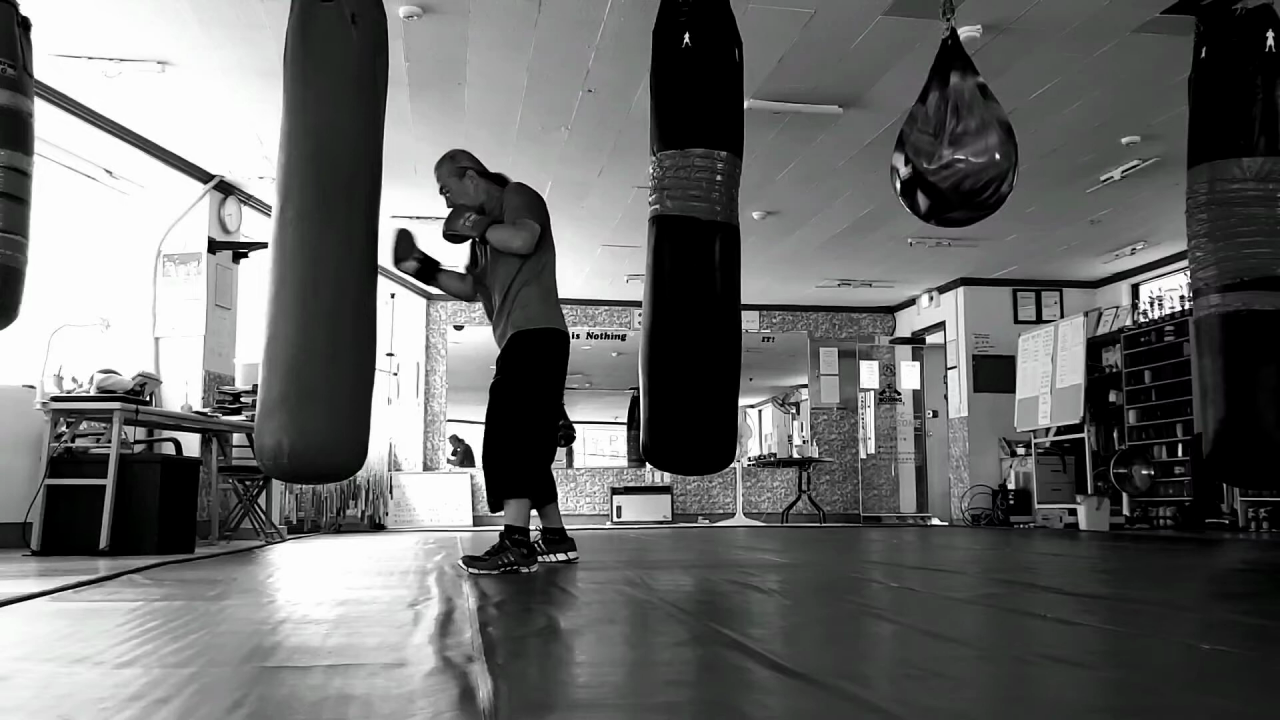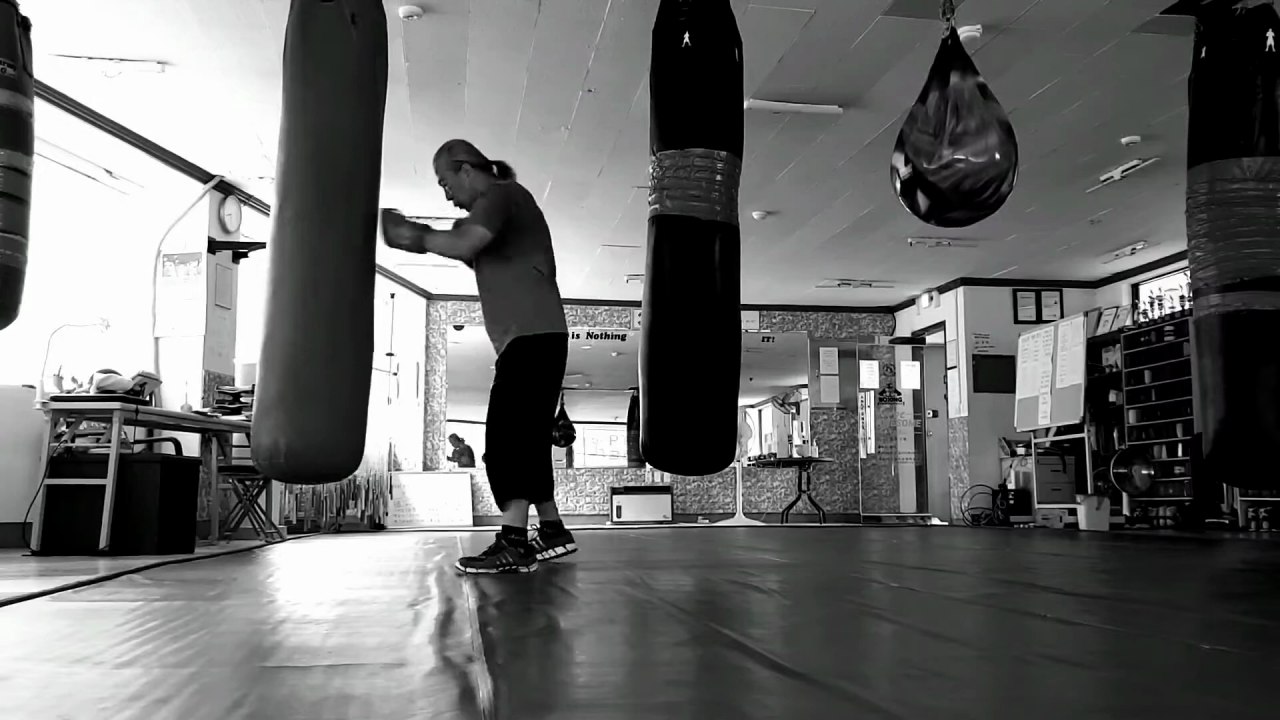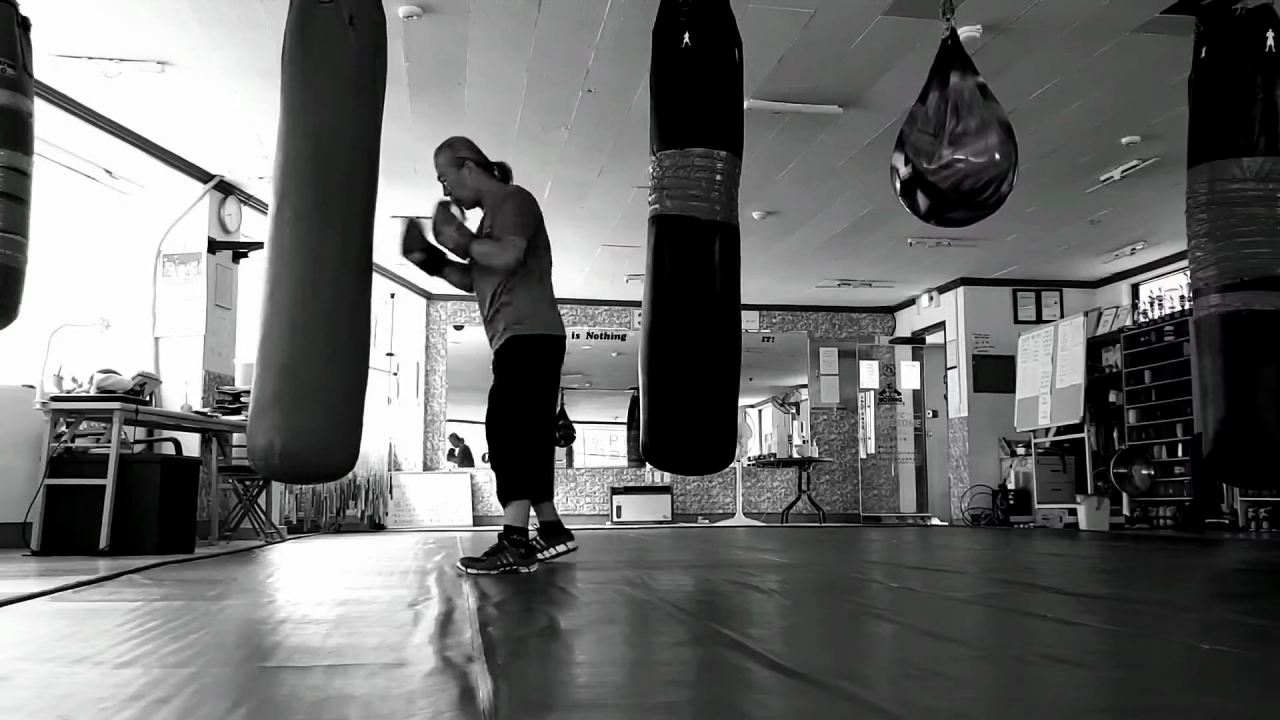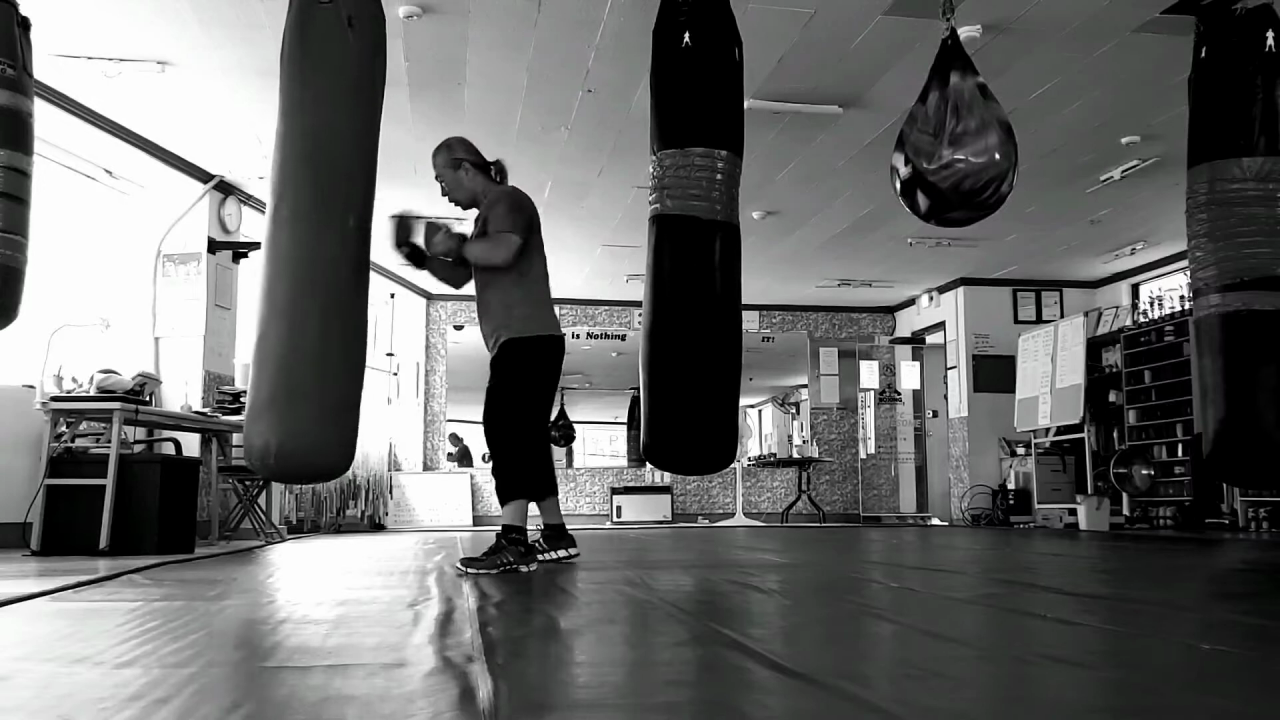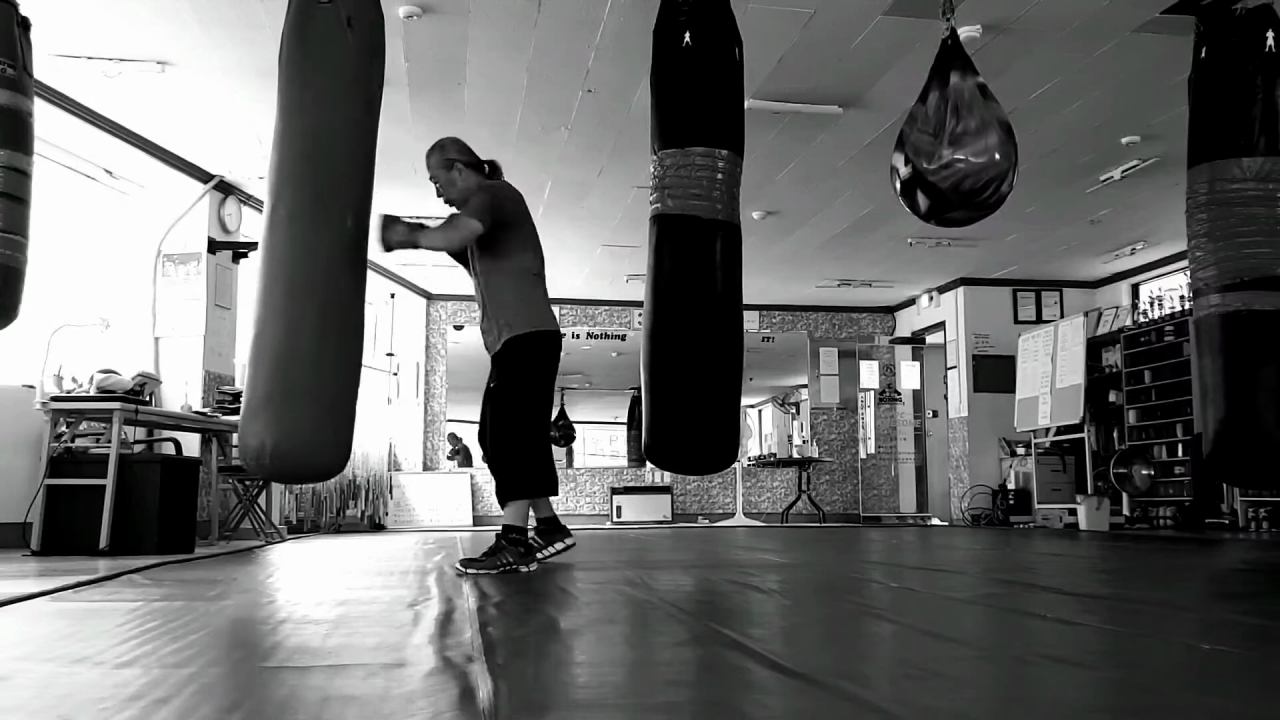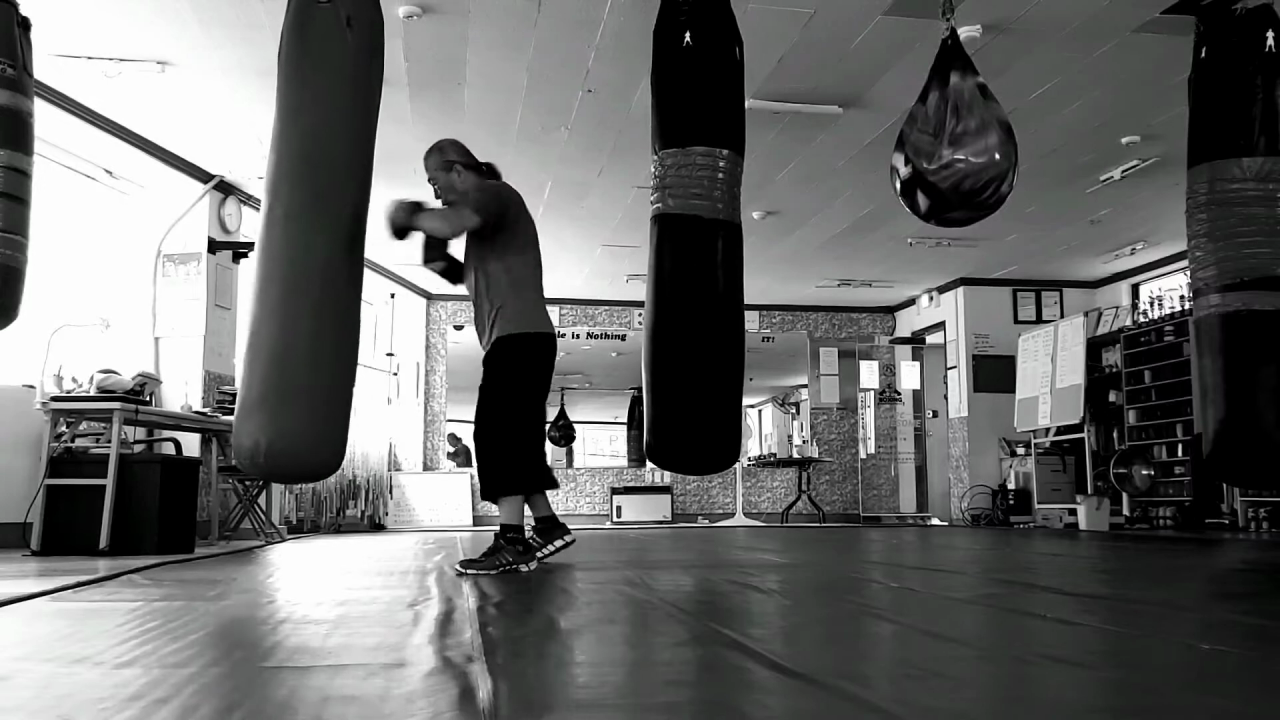
dt=0.2s
person 1, frame 1
left shoulder: (519, 197)
right shoulder: (487, 237)
left elbow: (526, 240)
right elbow: (473, 290)
left wrist: (476, 228)
right wrist: (420, 267)
left hip: (535, 335)
right hip: (522, 340)
left knee: (508, 437)
right knee: (529, 443)
left ankle: (515, 541)
right ankle: (554, 537)
person 1, frame 2
left shoulder: (504, 194)
right shoulder: (496, 205)
left elbow: (468, 244)
right elbow: (493, 268)
left wrist: (413, 235)
left hip: (532, 339)
right hip: (525, 340)
left knee: (508, 438)
right knee: (522, 440)
left ankle: (514, 541)
right ankle: (551, 532)
person 1, frame 3
left shoulder: (513, 199)
right shoulder: (491, 217)
left elbow: (508, 259)
right elbow: (473, 281)
left wrist: (458, 239)
right wrist: (429, 259)
left hip: (531, 340)
right hip: (519, 343)
left knee: (512, 439)
right knee: (525, 440)
left ankle: (515, 543)
right ankle: (550, 531)
person 1, frame 4
left shoulder: (507, 200)
right shoulder: (488, 215)
left elbow: (503, 252)
right elbow: (456, 276)
left wrist: (455, 245)
right wrist: (414, 252)
left hip: (527, 340)
right hip: (517, 343)
left knee: (511, 437)
right knee: (523, 440)
left ankle: (513, 542)
right ankle: (556, 536)
person 1, frame 5
left shoulder: (498, 195)
right shoulder: (483, 212)
left elbow: (455, 236)
right elbow: (481, 262)
left wrist: (406, 232)
left hip: (528, 337)
right hip: (519, 340)
left knee: (507, 434)
right knee: (520, 437)
left ankle: (513, 542)
right ankle: (549, 529)
person 1, frame 6
left shoulder: (493, 192)
right shoulder: (486, 207)
left elbow: (453, 225)
right elbow: (479, 275)
left wrist: (411, 217)
right wrist: (441, 261)
left hip: (519, 338)
right hip: (517, 338)
left knee: (498, 432)
right knee: (518, 438)
left ankle: (511, 541)
right ankle: (547, 526)
